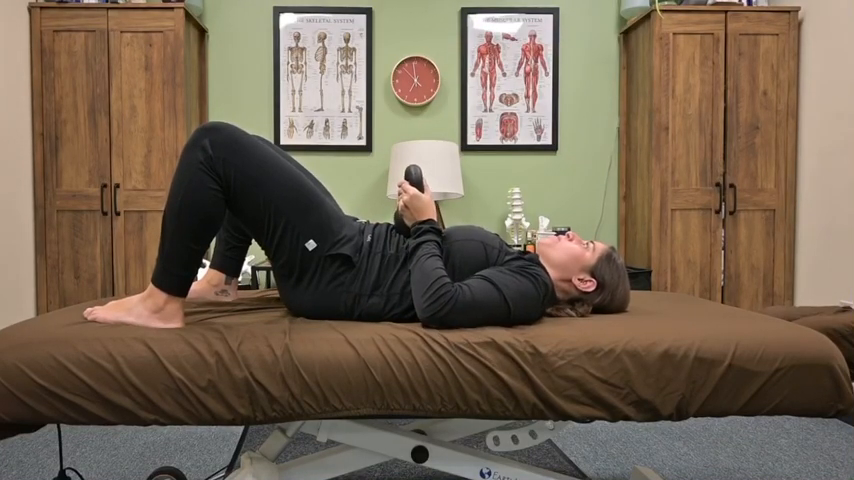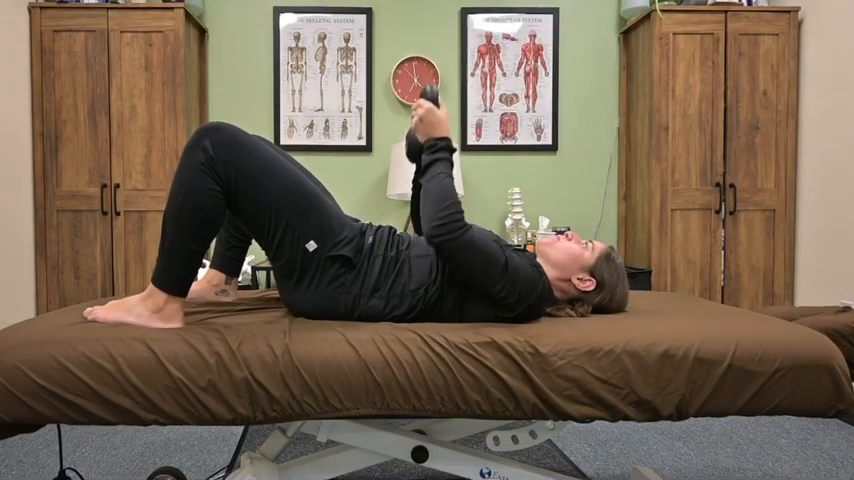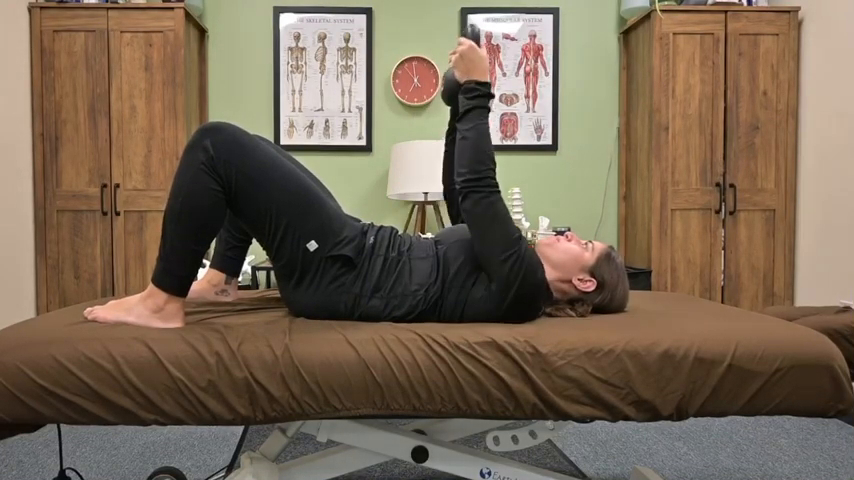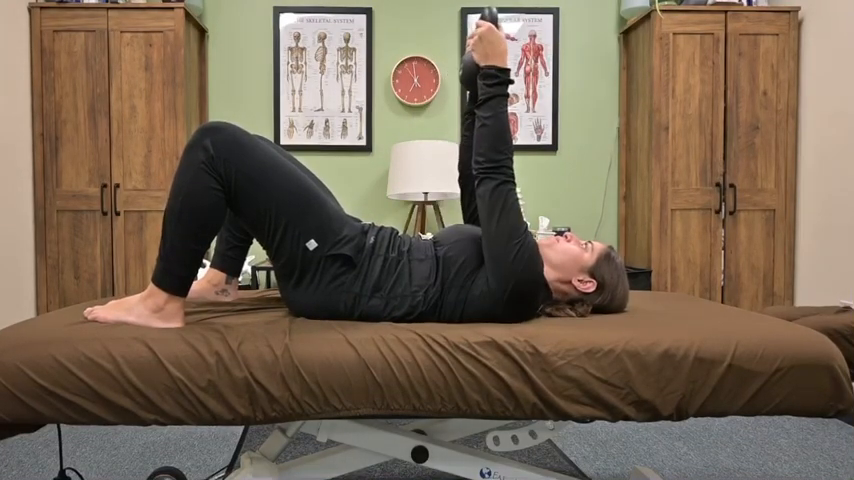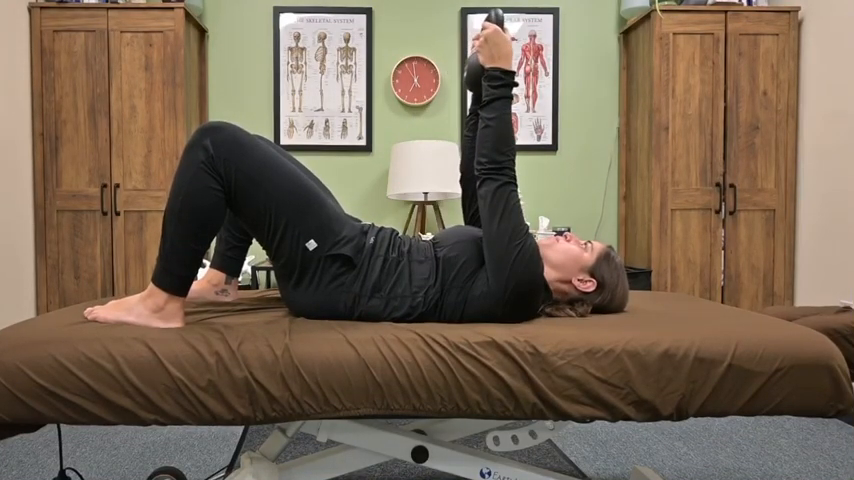
dt=0.5s
person 1, frame 1
left shoulder: (527, 291)
right shoulder: (520, 267)
left elbow: (436, 305)
left wrist: (422, 225)
right wrist: (421, 220)
left hip: (333, 271)
right hip: (350, 247)
left knee: (214, 143)
right knee: (238, 151)
left ankle: (161, 303)
right ankle: (220, 280)
person 1, frame 2
left shoulder: (522, 287)
right shoulder: (517, 271)
left elbow: (442, 230)
right elbow: (434, 232)
left wrist: (438, 146)
right wrist: (424, 151)
left hip: (335, 271)
right hip: (353, 249)
left knee: (215, 144)
right knee: (245, 150)
left ankle: (161, 302)
right ankle: (218, 280)
person 1, frame 3
left shoulder: (521, 284)
right shoulder: (513, 268)
left elbow: (479, 188)
right elbow: (462, 194)
left wrist: (477, 89)
right wrist: (460, 101)
left hip: (335, 271)
right hip: (351, 253)
left knee: (216, 143)
right knee: (240, 150)
left ankle: (162, 302)
right ankle: (219, 280)
person 1, frame 4
left shoulder: (520, 281)
right shoulder: (512, 269)
left elbow: (495, 175)
right elbow: (474, 180)
left wrist: (495, 73)
right wrist: (478, 87)
left hip: (335, 269)
right hip: (353, 250)
left knee: (216, 143)
right knee: (241, 154)
left ankle: (162, 302)
right ankle: (219, 280)
person 1, frame 5
left shoulder: (521, 282)
right shoulder: (511, 268)
left elbow: (496, 177)
right elbow: (475, 182)
left wrist: (500, 75)
right wrist: (481, 89)
left hip: (334, 271)
right hip: (352, 252)
left knee: (216, 143)
right knee: (240, 151)
left ankle: (161, 301)
right ankle: (219, 279)
